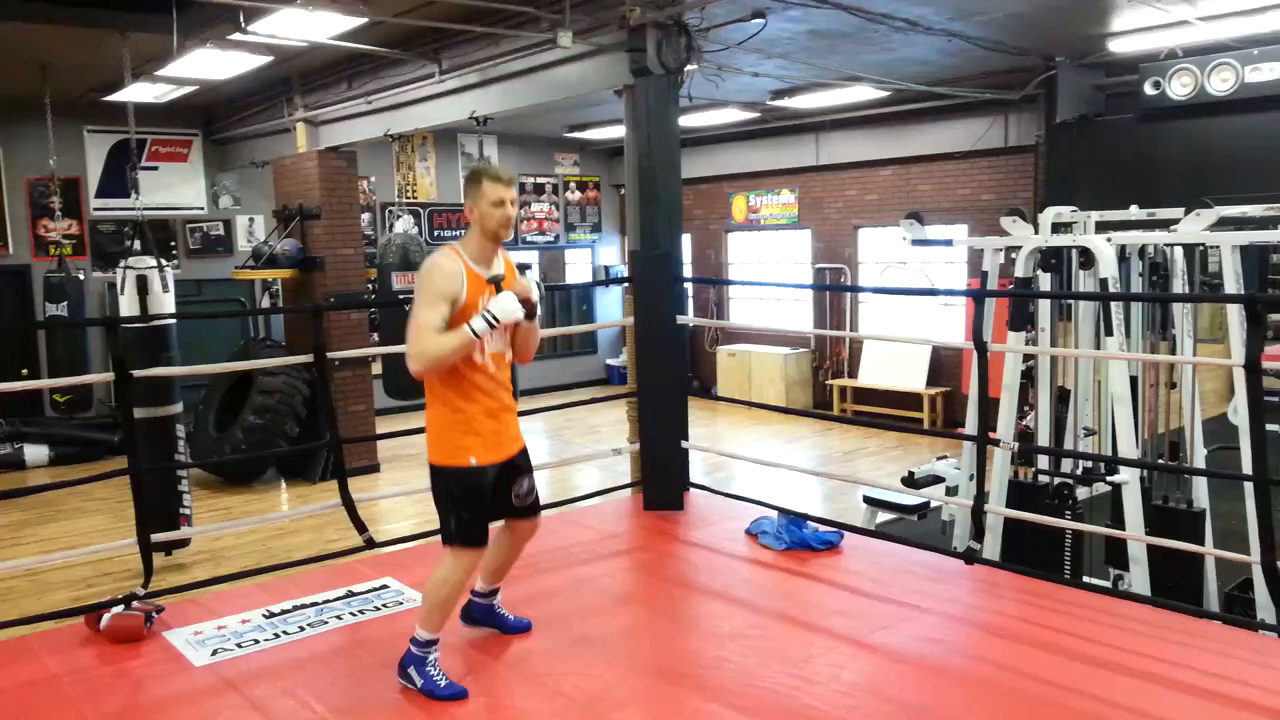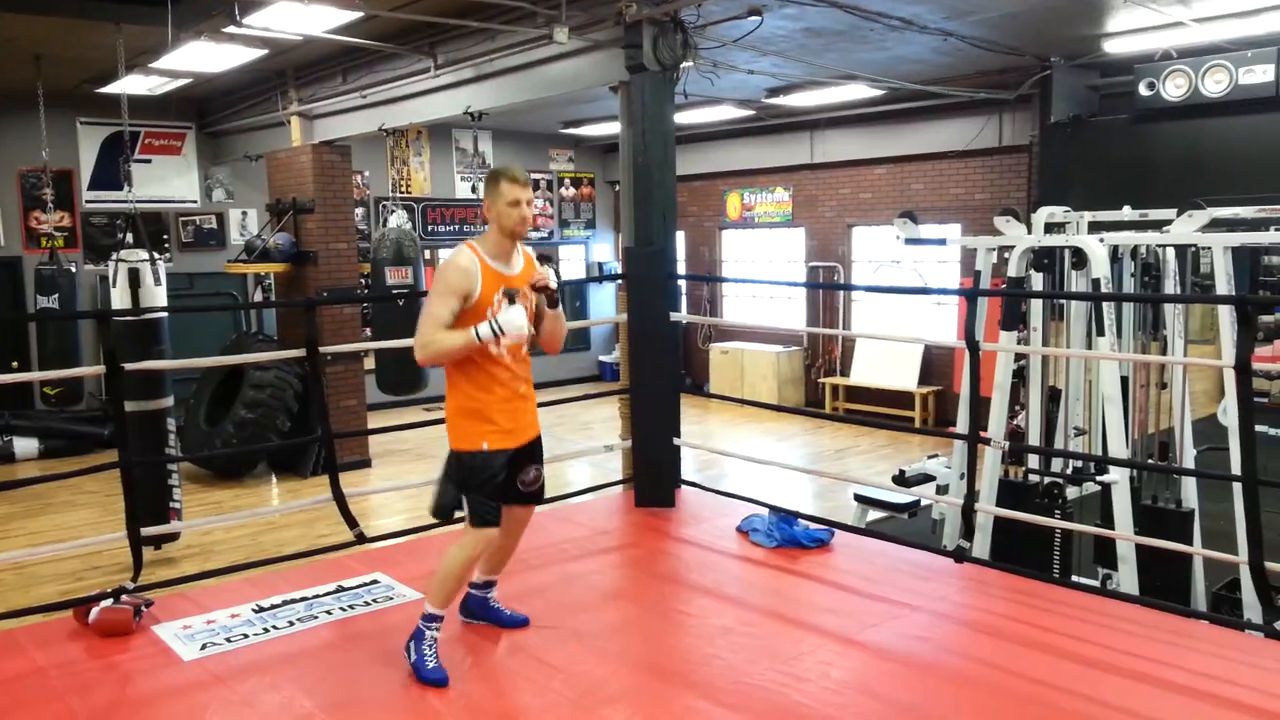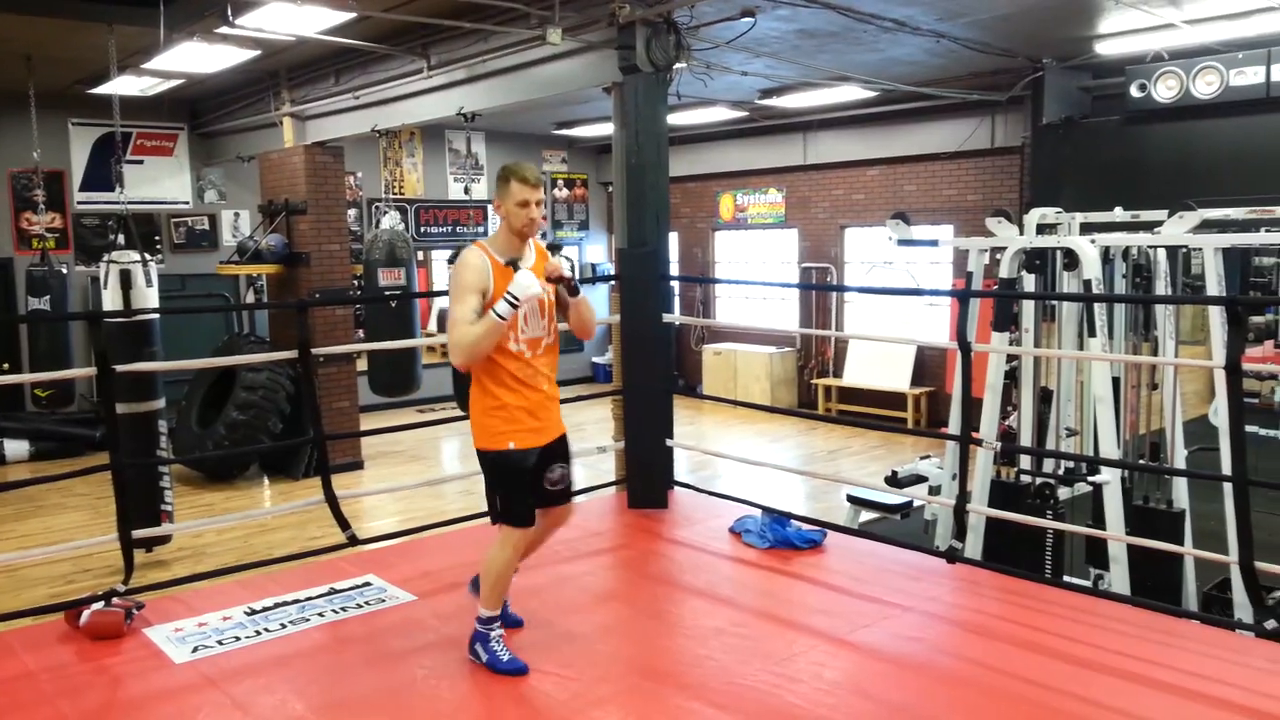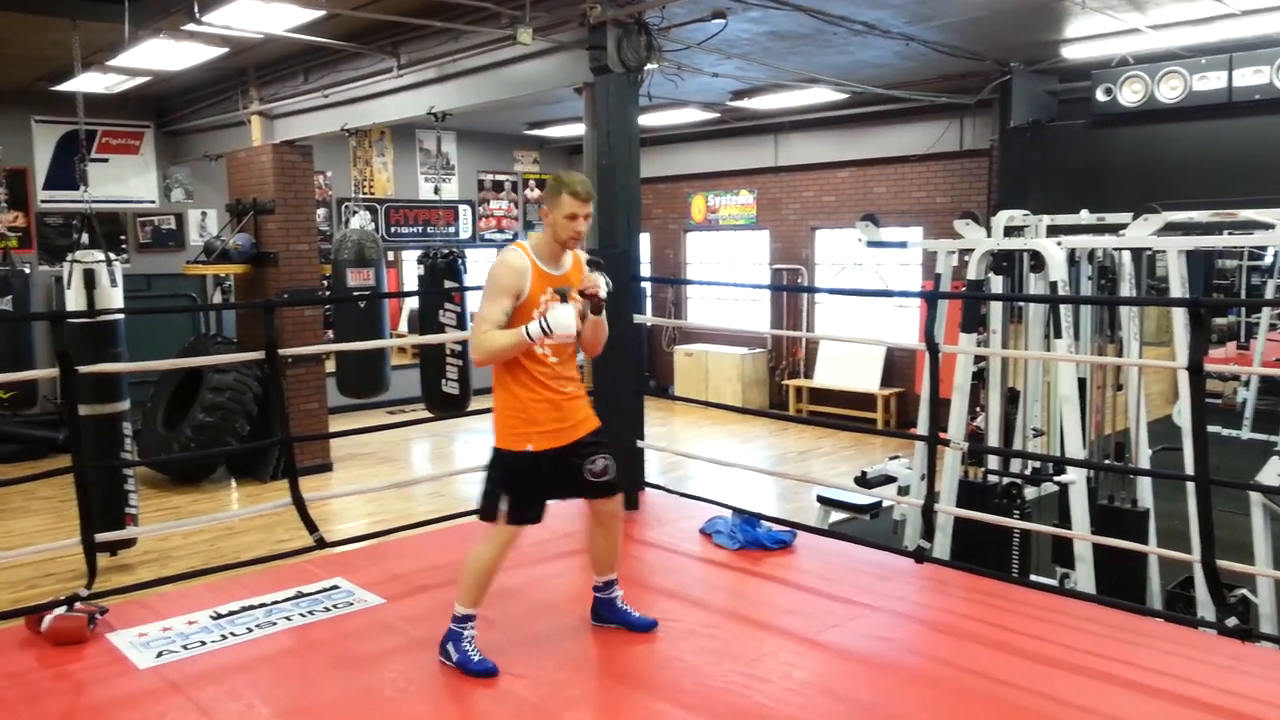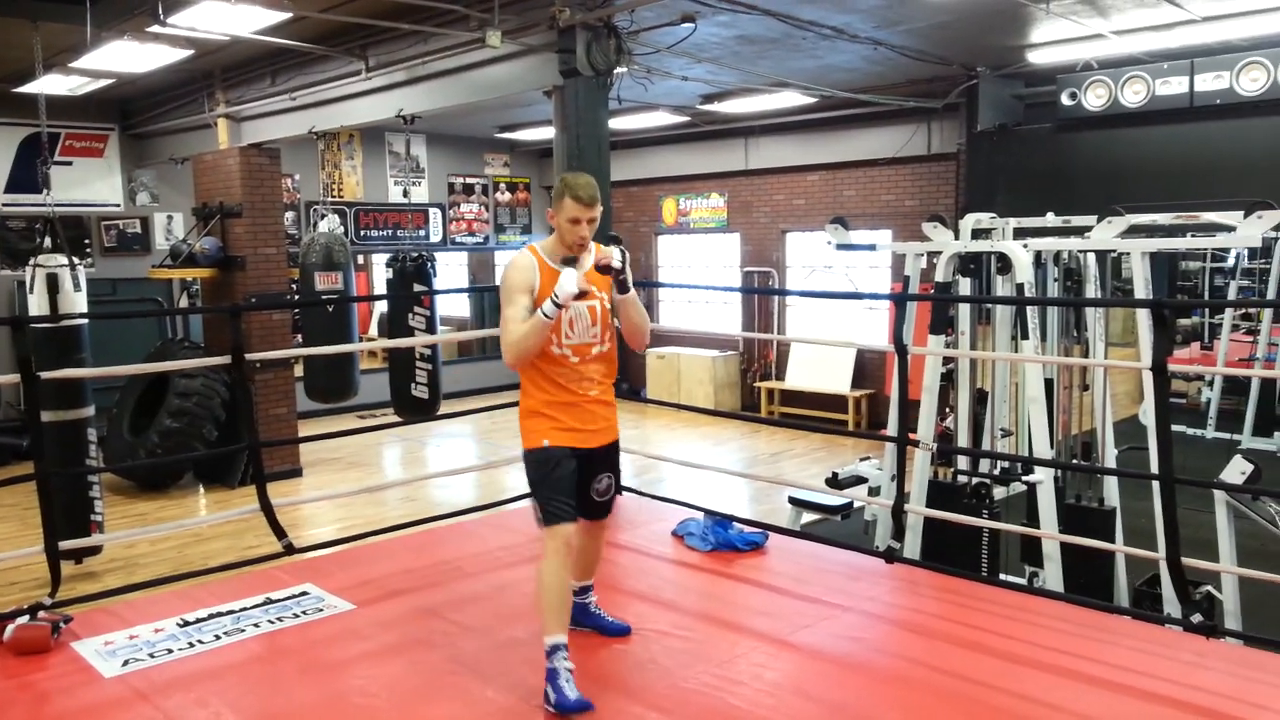
dt=0.4s
person 1, frame 1
left shoulder: (509, 267)
right shoulder: (443, 270)
right elbow: (418, 360)
left wrist: (529, 314)
right wrist: (484, 321)
left hip: (504, 429)
right hip: (460, 440)
left knee: (523, 521)
right knee: (465, 549)
left ankle: (483, 602)
right ankle: (419, 657)
person 1, frame 2
left shoulder: (532, 262)
right shoulder: (461, 267)
left elbow: (553, 345)
right elbow: (425, 348)
left wrist: (549, 299)
right wrist: (491, 330)
left hip: (522, 418)
right hip: (476, 423)
left knee: (519, 513)
right knee: (483, 532)
left ankle: (481, 596)
right ankle: (424, 634)
person 1, frame 3
left shoulder: (546, 254)
right shoulder: (473, 265)
left elbow: (586, 329)
right elbow: (461, 354)
left wrist: (568, 287)
right wrist: (512, 301)
left hip: (545, 415)
right hip: (502, 424)
left knee: (555, 510)
right knee: (515, 528)
left ankle: (489, 579)
right ankle: (485, 632)
person 1, frame 4
left shoulder: (584, 265)
right shoulder: (512, 267)
left elbow: (594, 347)
right elbow: (480, 350)
left wrist: (598, 307)
right wrist: (542, 327)
left hip: (575, 416)
right hip: (525, 425)
left knee: (609, 505)
right knee: (506, 531)
left ankle: (607, 600)
right ankle: (458, 631)
person 1, frame 5
left shoulder: (607, 260)
right shoulder: (525, 268)
left elbow: (639, 340)
right elbow: (512, 355)
left wrist: (622, 284)
right wrist: (556, 300)
left hip: (599, 420)
right hip: (549, 426)
left knee: (595, 520)
right knee: (560, 535)
left ankle: (581, 603)
right ankle: (558, 668)
